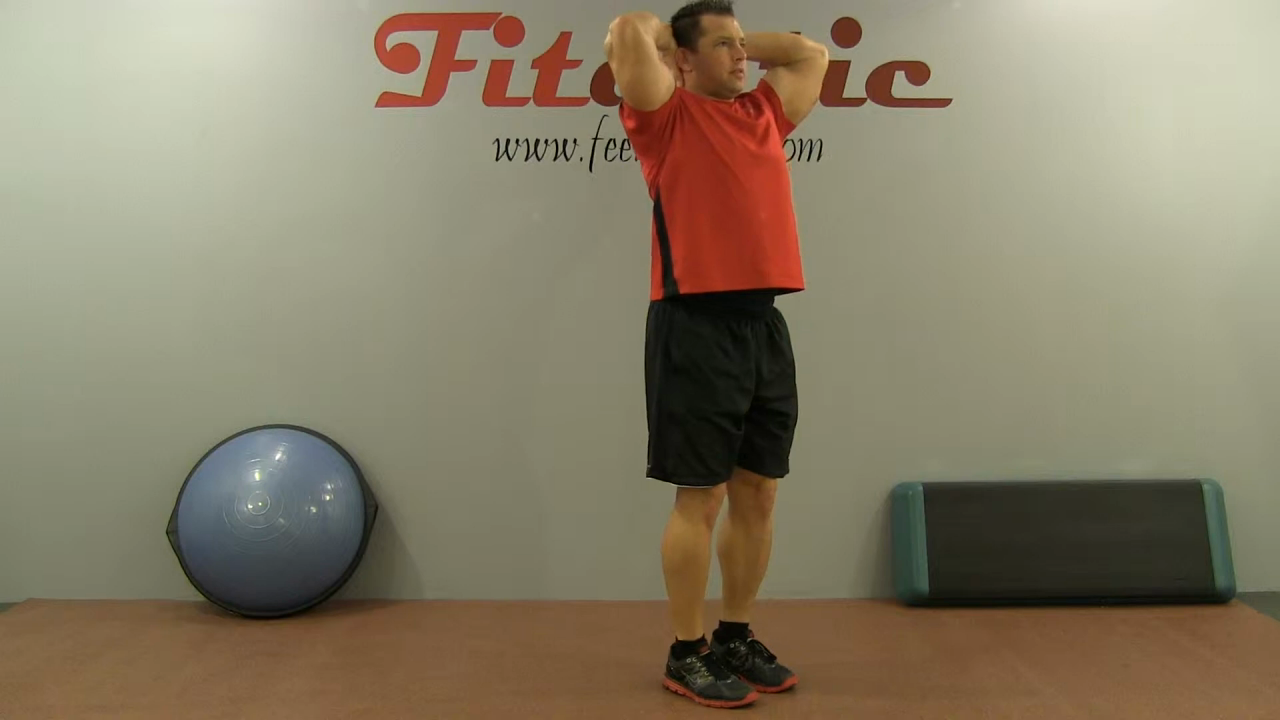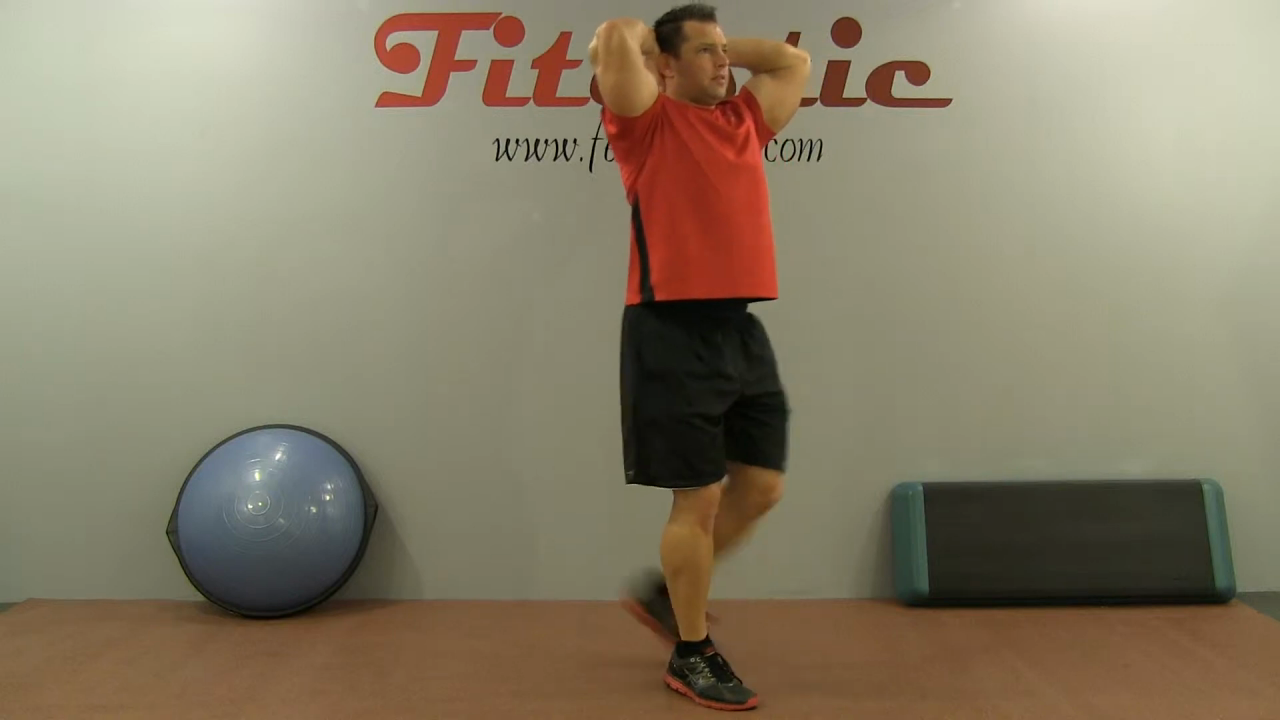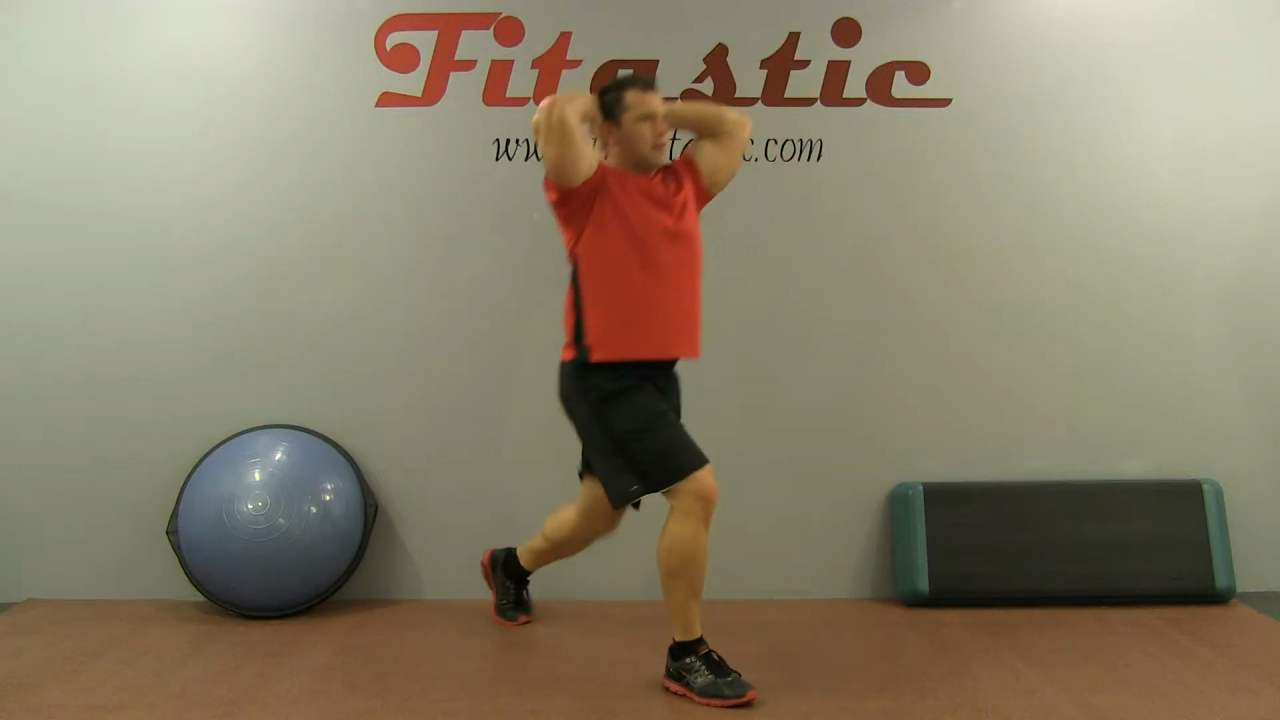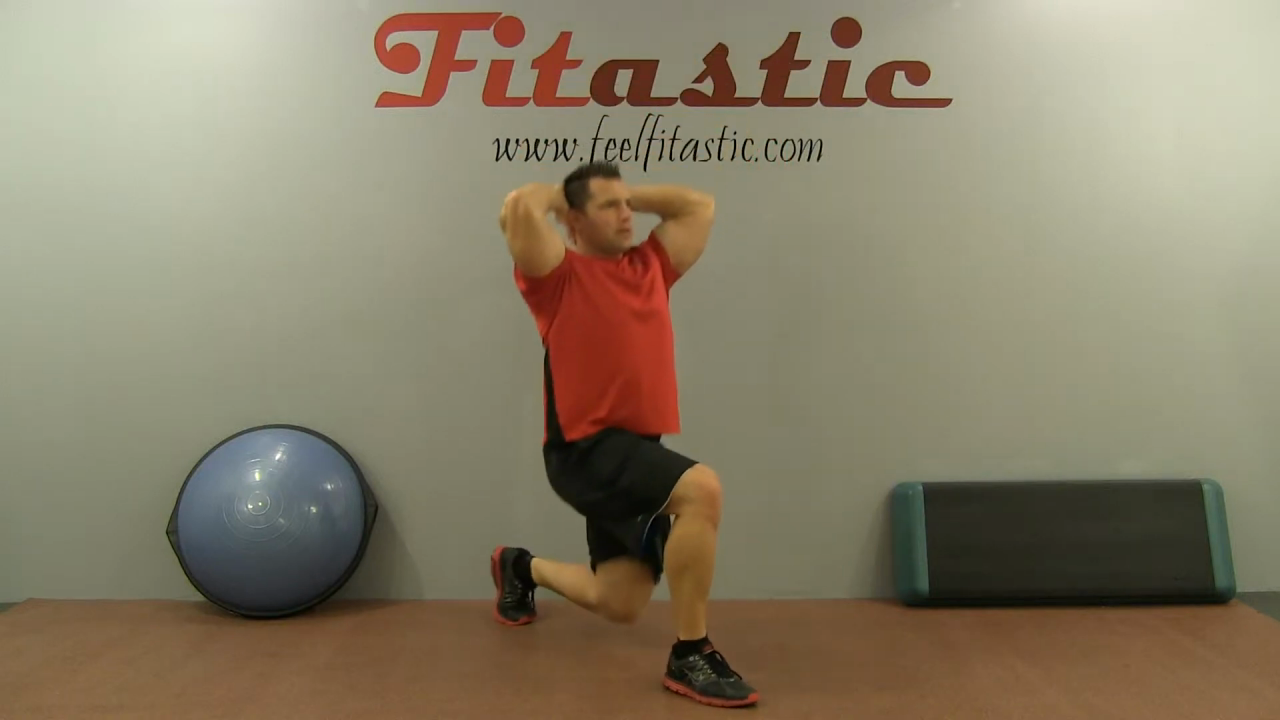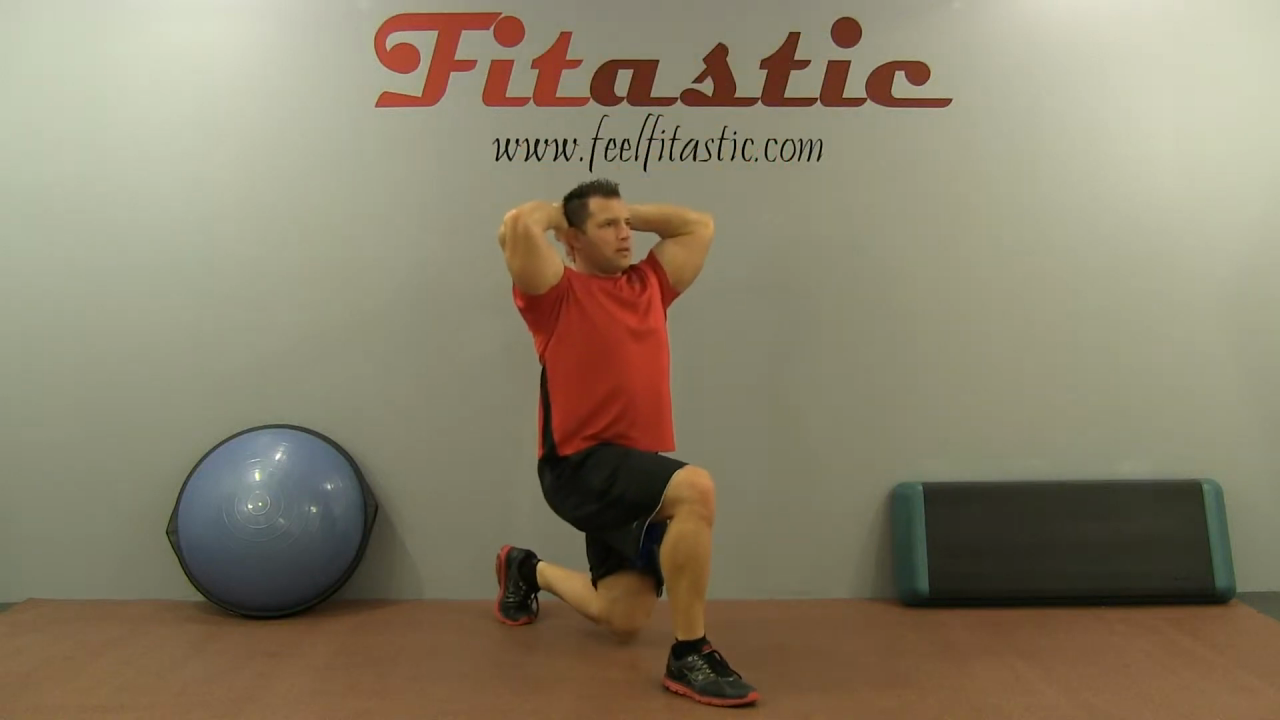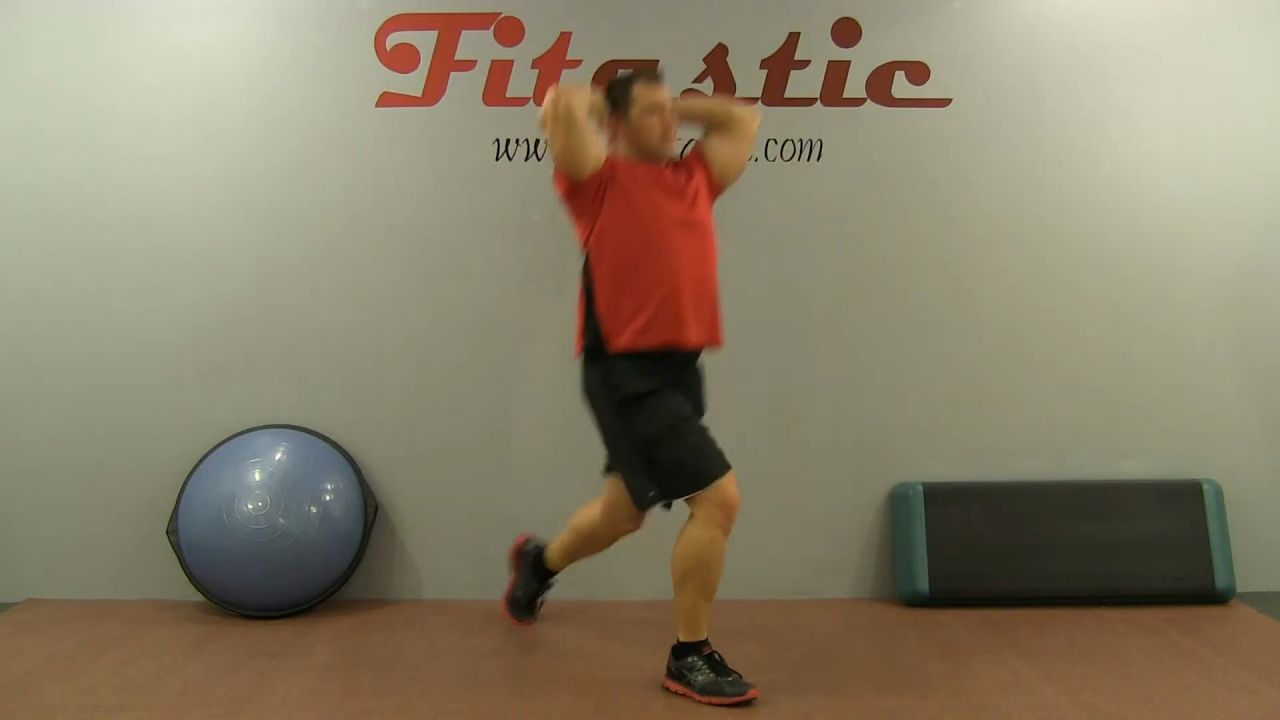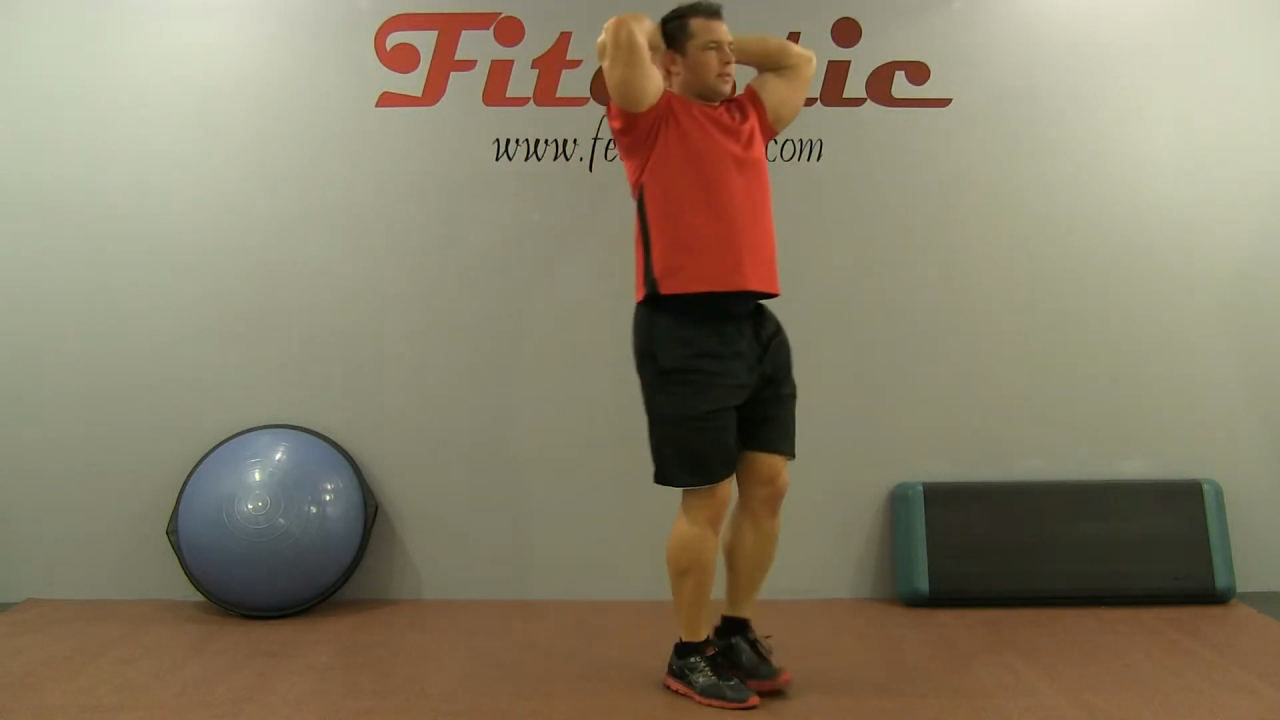
dt=0.5s
person 1, frame 1
left shoulder: (764, 113)
right shoulder: (667, 118)
left hip: (764, 325)
right hip: (696, 328)
left knee: (756, 496)
right knee: (700, 498)
left ankle: (735, 639)
right ankle: (686, 655)
person 1, frame 2
left shoulder: (744, 120)
right shoulder: (649, 122)
left elbow: (794, 62)
left hip: (739, 327)
right hip: (671, 330)
left knee: (761, 489)
right knee: (701, 497)
left ankle: (669, 593)
right ankle: (691, 656)
person 1, frame 3
left shoulder: (683, 185)
right shoulder: (590, 190)
left elbow: (735, 125)
right elbow: (553, 116)
left wrist: (666, 107)
right wrist: (593, 105)
left hip: (657, 372)
right hip: (604, 375)
left knee: (602, 511)
right knee: (696, 490)
left ankle: (513, 564)
right ankle: (686, 655)
person 1, frame 4
left shoulder: (651, 265)
right shoulder: (559, 275)
left elbow: (700, 205)
right elbow: (518, 209)
left wrist: (627, 193)
right wrist: (559, 193)
left hip: (638, 446)
right hip: (585, 448)
left knee: (619, 601)
right knee: (702, 490)
left ankle: (521, 568)
right ankle: (690, 656)
person 1, frame 5
left shoulder: (649, 285)
right shoulder: (557, 293)
left elbow: (699, 225)
right elbow: (518, 226)
left wrist: (626, 212)
right wrist: (558, 213)
left hip: (634, 464)
right hip: (579, 464)
left knee: (623, 620)
right knee: (694, 489)
left ankle: (527, 570)
right ankle: (689, 655)
person 1, frame 6
left shoulder: (694, 177)
right shoulder: (600, 181)
left elbow: (744, 120)
right elbow: (559, 109)
left wrist: (677, 107)
right wrist: (597, 100)
left hip: (679, 367)
right hip: (627, 371)
left knee: (625, 504)
right knee: (718, 496)
left ankle: (537, 562)
right ankle: (689, 655)
person 1, frame 7
left shoulder: (747, 118)
right shoulder: (652, 120)
left elbow: (800, 61)
left hip: (755, 324)
right hip: (683, 329)
left knee: (768, 483)
right knee: (709, 499)
left ankle: (736, 633)
right ankle: (691, 655)
